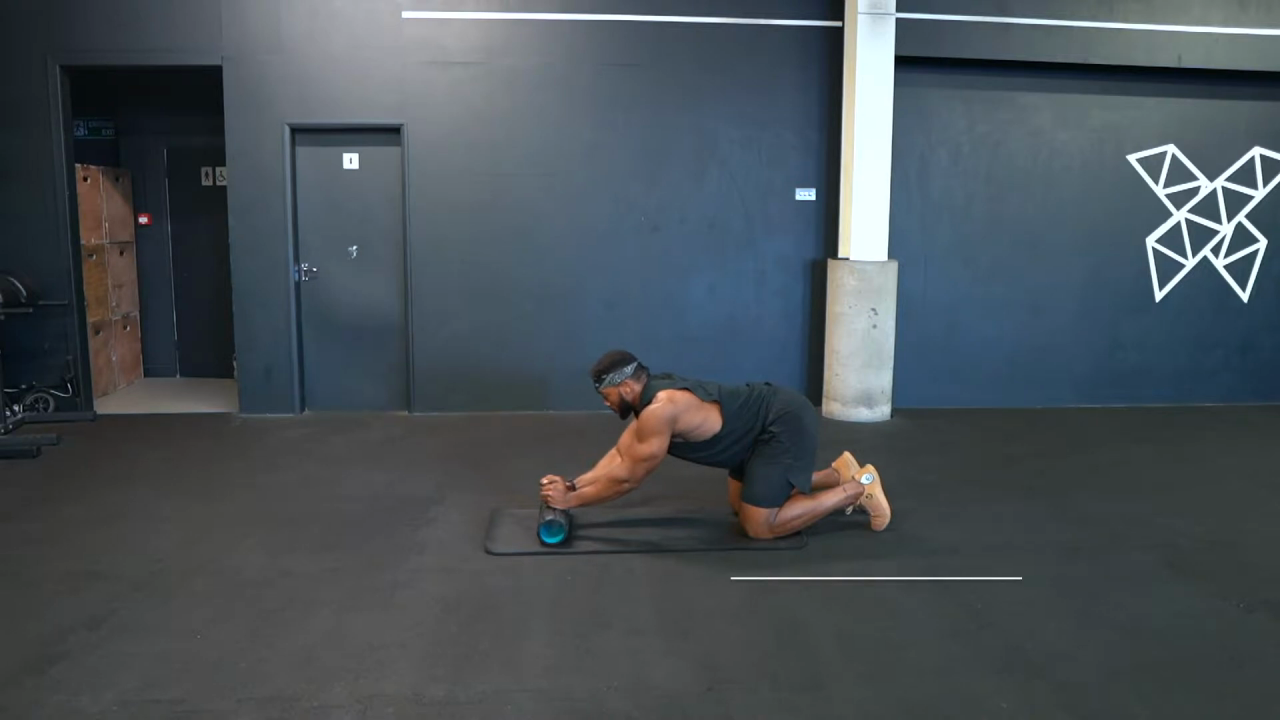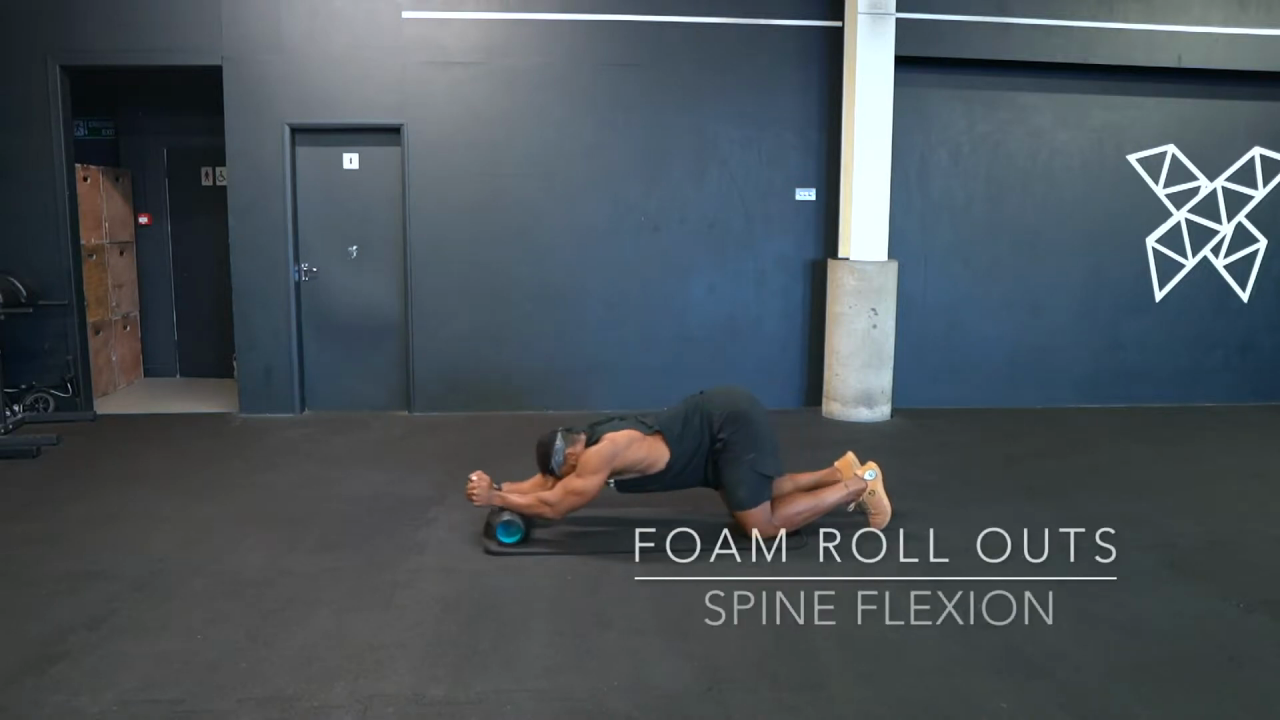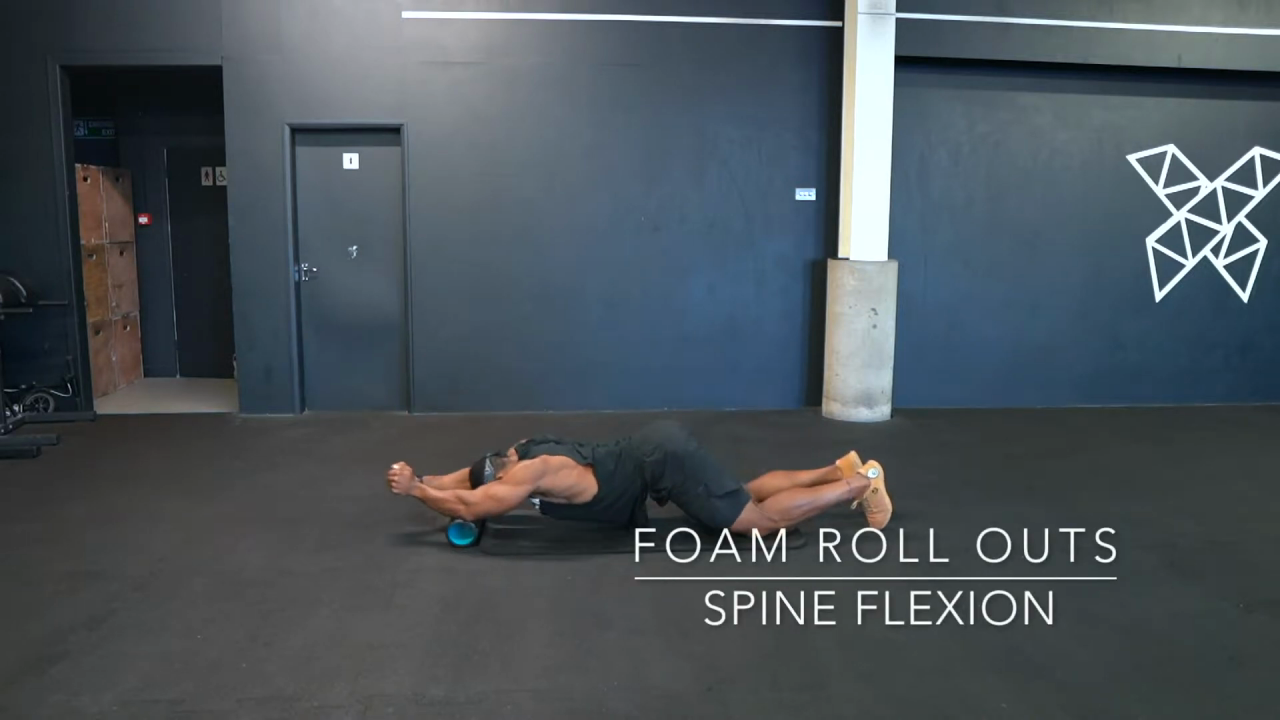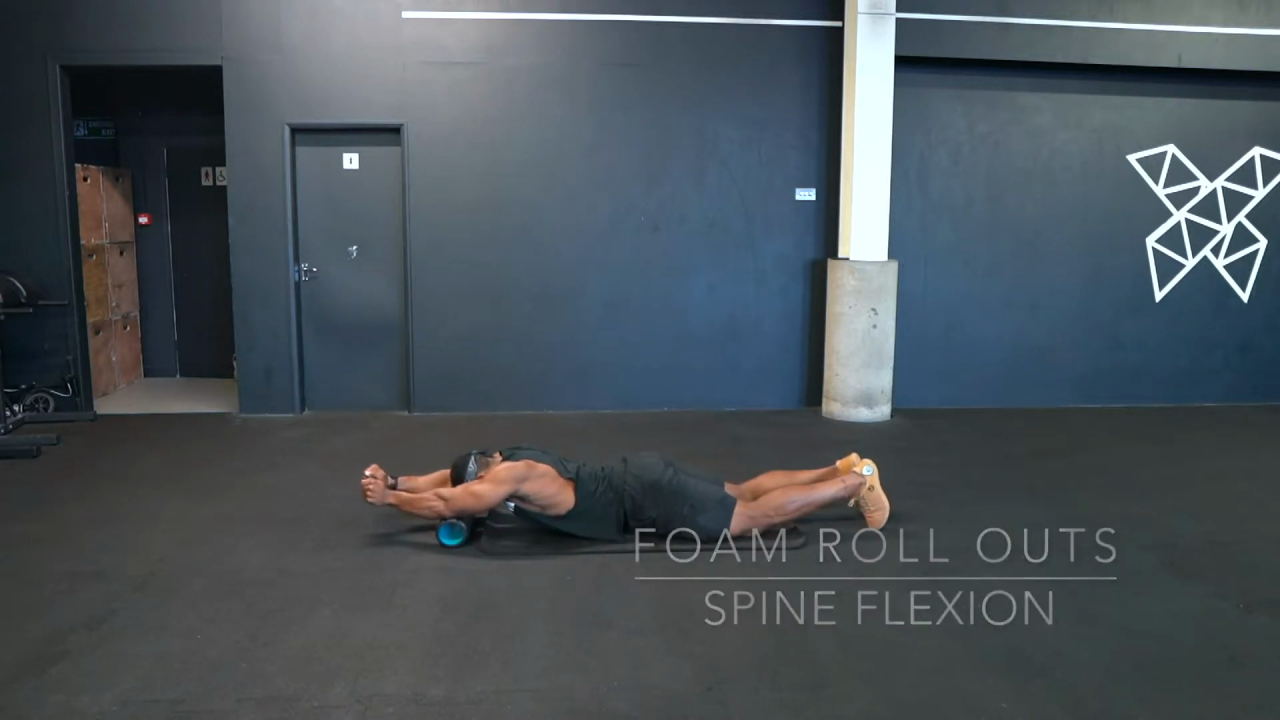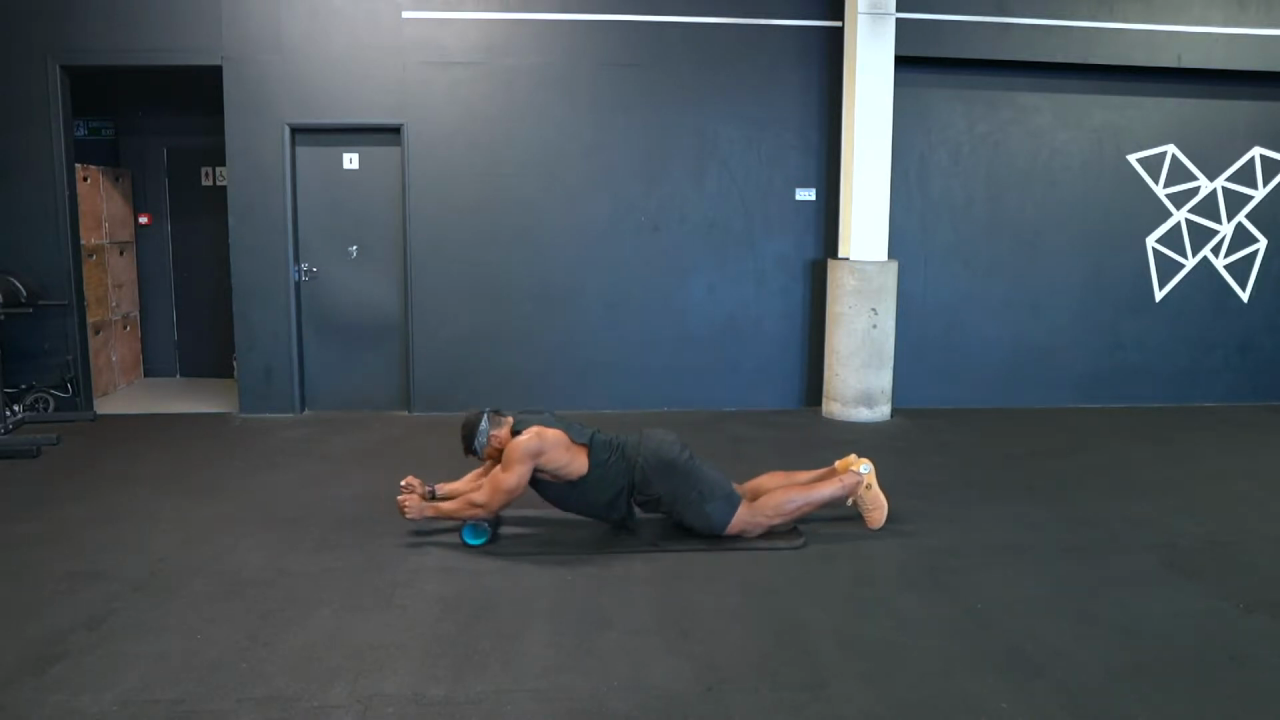
dt=1s
person 1, frame 1
left shoulder: (660, 411)
right shoulder: (654, 395)
left elbow: (627, 477)
right elbow: (620, 456)
left wrist: (571, 500)
right wrist: (573, 483)
left hip: (786, 424)
right hip: (773, 414)
left knee: (759, 525)
right knee: (741, 503)
left ankle: (857, 489)
right ankle: (837, 474)
person 1, frame 2
left shoulder: (602, 453)
right shoulder: (592, 439)
left elbow: (553, 505)
right elbow: (546, 481)
left wrist: (495, 497)
right wrist: (500, 487)
left hip: (733, 423)
right hip: (729, 412)
left knee: (761, 526)
right knee: (754, 496)
left ankle: (859, 485)
right ankle: (839, 471)
person 1, frame 3
left shoulder: (531, 472)
right shoulder: (522, 452)
left elbow: (468, 505)
right elbow: (468, 478)
left wrist: (413, 488)
right wrist: (423, 480)
left hip: (664, 461)
right hip: (661, 447)
left knee: (761, 520)
right knee: (749, 492)
left ankle: (860, 483)
right ankle: (841, 469)
person 1, frame 4
left shoulder: (512, 476)
right shoulder: (506, 459)
left elbow: (446, 503)
right elbow: (450, 478)
left wrist: (388, 498)
right wrist: (396, 481)
left hip: (646, 499)
right hip: (642, 479)
left knee: (755, 517)
right knee: (744, 492)
left ankle: (855, 482)
right ankle: (842, 469)
person 1, frame 5
left shoulder: (526, 445)
right shoulder: (525, 429)
left elbow: (485, 504)
right elbow: (482, 479)
left wrist: (427, 511)
right wrist: (432, 489)
left hip: (656, 473)
right hip: (653, 457)
left knee: (754, 521)
right knee: (744, 494)
left ankle: (852, 481)
right ankle: (842, 471)
